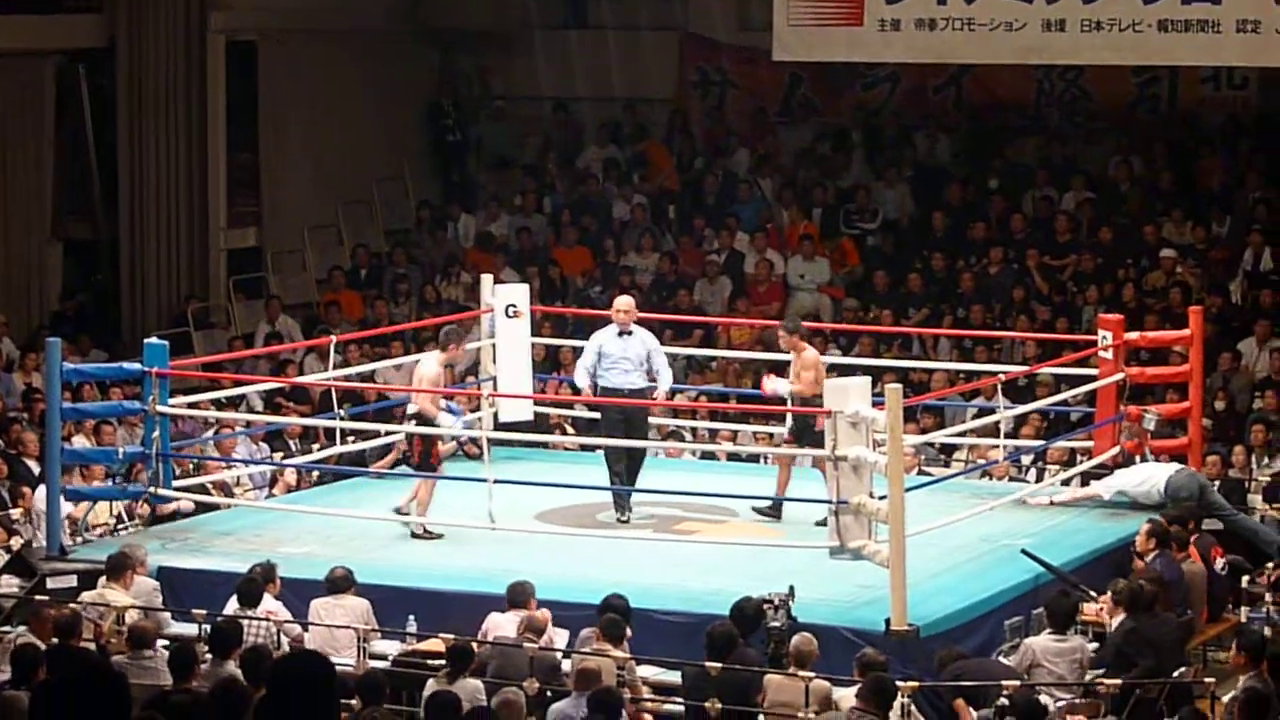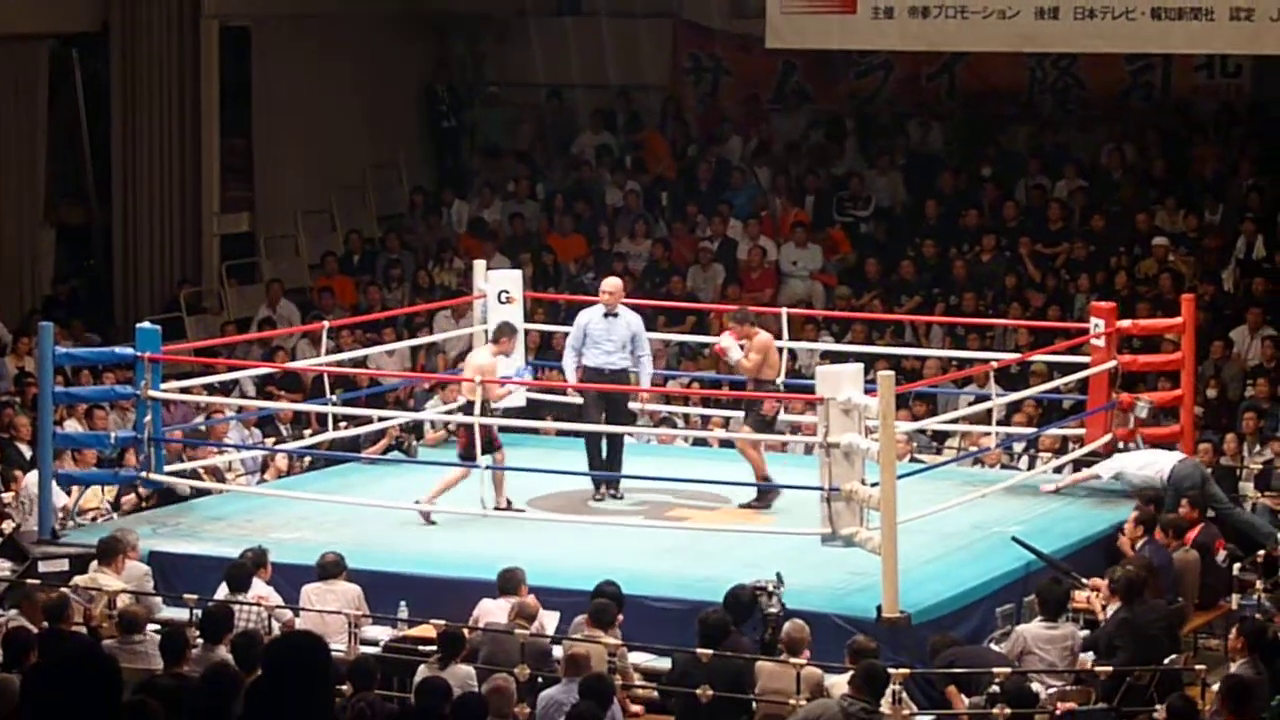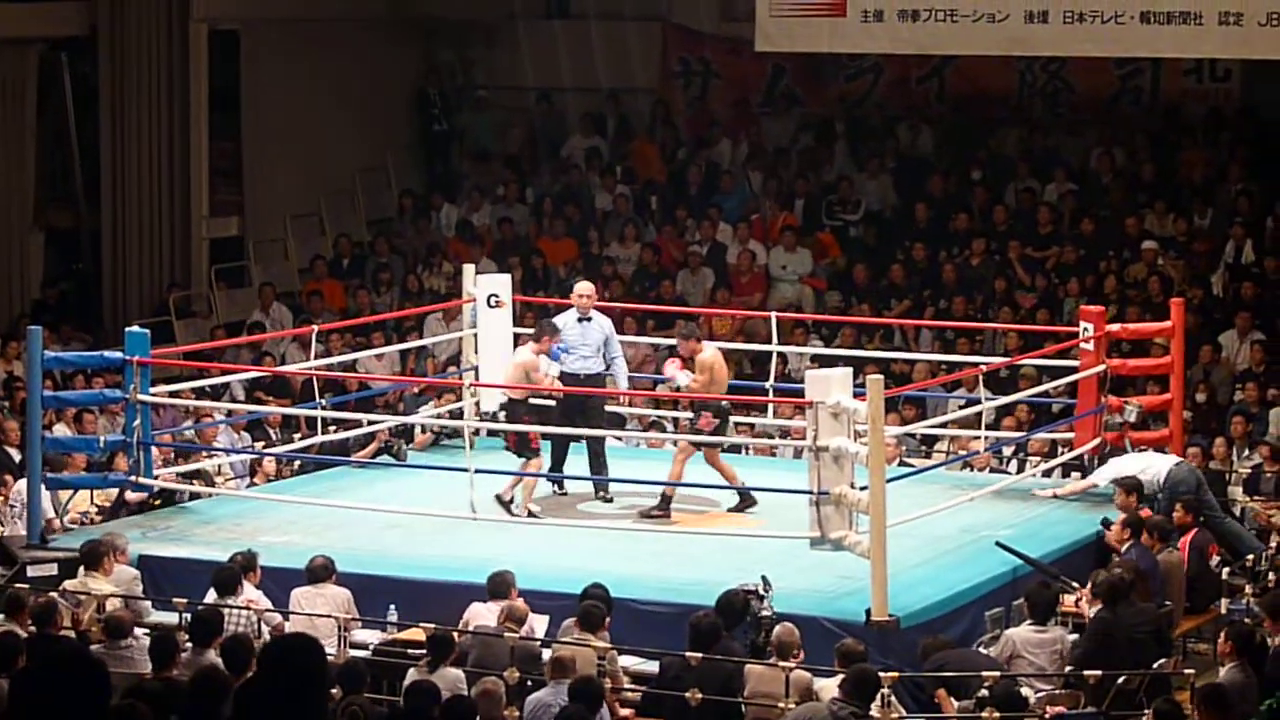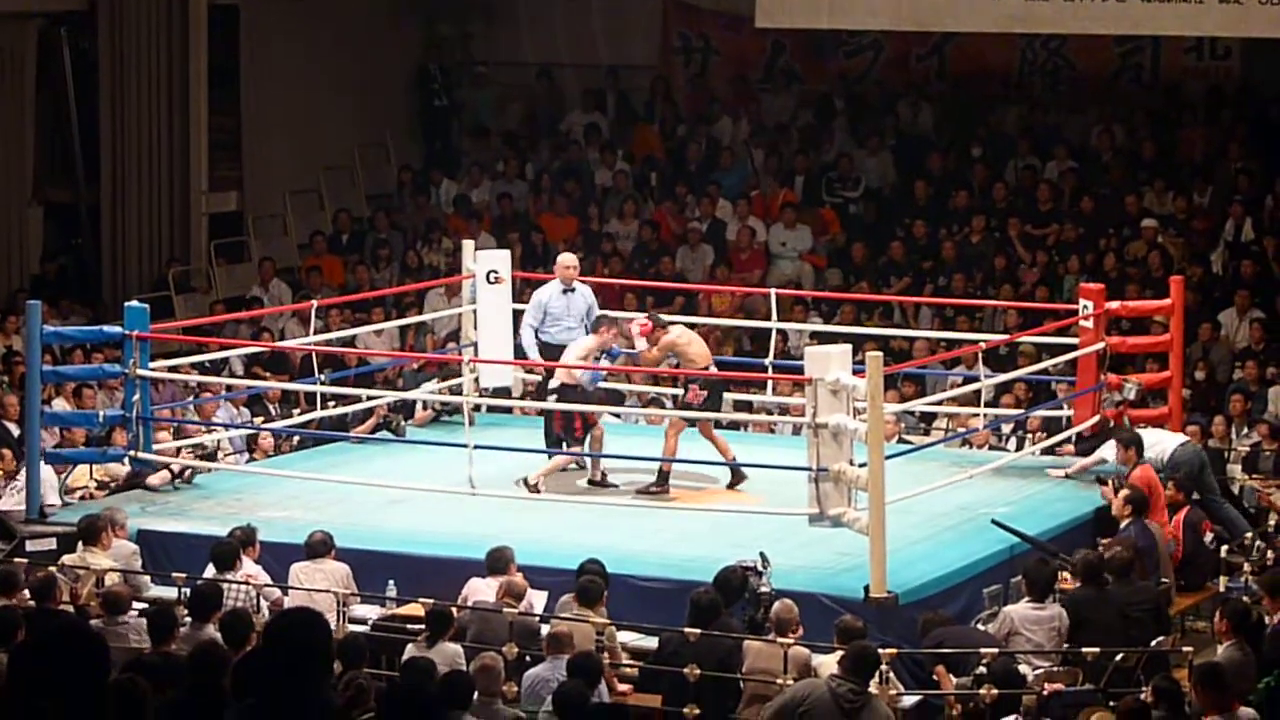
dt=0.3s
person 1, frame 1
left shoulder: (1116, 480)
right shoulder: (1130, 471)
left elbow: (1079, 494)
left wrist: (1048, 500)
left hip: (1177, 485)
right hip: (1192, 475)
right knee: (1234, 516)
person 1, frame 2
left shoulder: (1116, 462)
right shoulder: (1129, 457)
left elbow: (1082, 476)
left wrist: (1056, 486)
left hip: (1179, 474)
right hip: (1191, 465)
right knee: (1228, 510)
person 1, frame 3
left shoulder: (1113, 467)
right shoulder: (1125, 460)
left elbow: (1080, 487)
left wrist: (1053, 493)
left hip: (1175, 478)
right hip: (1188, 469)
right knee: (1218, 517)
right ankle: (1257, 552)
person 1, frame 4
left shoulder: (1116, 443)
right shoulder: (1133, 435)
left elbow: (1088, 462)
left wrist: (1065, 472)
left hip: (1179, 457)
right hip: (1194, 449)
right knee: (1215, 500)
person 2, frame 1
left shoulder: (647, 338)
right shoulder: (599, 338)
left elbow: (662, 368)
right elbow: (583, 369)
left wrist: (662, 389)
right wrist: (585, 386)
left hip: (638, 397)
right hip: (611, 398)
left knee: (637, 453)
right knee: (615, 454)
left ankle: (625, 499)
right ankle: (622, 507)
person 2, frame 2
left shoulder: (633, 320)
right shoulder: (586, 317)
left elbow: (643, 354)
right elbow: (572, 349)
left wrist: (644, 385)
right wrist: (571, 378)
left hip: (619, 378)
right hip: (593, 376)
left knee: (617, 432)
right knee: (593, 428)
left ankle: (613, 483)
right ankle: (599, 482)
person 2, frame 3
left shoulder: (604, 323)
right shoulder: (560, 323)
left elbow: (616, 356)
left wrist: (622, 385)
left hip: (594, 382)
right hip: (568, 382)
left knee: (596, 434)
right knee: (561, 434)
left ankle: (602, 487)
right ankle: (556, 479)
person 2, frame 4
left shoulder: (586, 293)
right shoulder: (543, 294)
left elbow: (595, 324)
right elbow: (527, 328)
right wrist: (534, 357)
right hip: (552, 353)
right ankle: (555, 453)
person 3, frame 1
left shoulder: (429, 360)
right shoulder: (434, 370)
right elbow: (424, 406)
left wrist: (444, 404)
right wrist: (449, 421)
left hip: (422, 422)
right hip: (422, 423)
left knee: (431, 472)
right knee: (428, 476)
left ankle: (405, 506)
right ankle: (418, 528)
person 3, frame 2
left shoulder: (479, 354)
right shoulder: (487, 362)
right elbow: (494, 396)
right wrist: (515, 384)
left hip: (476, 412)
right hip: (473, 413)
left knee: (499, 456)
right knee: (465, 468)
left ankle: (501, 503)
right ankle: (426, 503)
person 3, frame 3
left shoulder: (524, 351)
right shoulder: (529, 358)
left elbow: (535, 379)
right elbow: (544, 387)
left wrist: (550, 361)
right wrist: (554, 366)
left hip: (521, 408)
right hip: (517, 411)
left knee: (532, 459)
right knee: (536, 462)
left ankle: (505, 494)
right ankle: (523, 510)
person 3, frame 4
left shoulder: (590, 348)
right shoulder: (589, 344)
left elbow: (590, 377)
right elbow: (568, 361)
left wrist: (606, 361)
right wrist: (583, 375)
left hip: (574, 394)
right hip: (564, 395)
left knee: (597, 431)
right knee: (574, 450)
left ankle: (596, 476)
right ankle: (534, 479)
person 4, frame 1
left shoulder: (809, 356)
right shoulder: (797, 355)
left elbow: (807, 389)
left wrist: (777, 388)
right wrist: (776, 383)
left hip: (813, 414)
right hip: (801, 413)
left knee: (820, 464)
right knee: (784, 458)
right ankle: (776, 507)
person 4, frame 2
left shoulder: (762, 340)
right shoulder: (752, 340)
left elbow: (749, 370)
right elbow: (747, 368)
left wrist: (733, 348)
right wrist: (727, 353)
left hip: (765, 398)
right hip: (756, 395)
left knee: (743, 443)
right knee: (753, 447)
left ankle: (769, 486)
right ankle: (763, 493)
person 4, frame 3
left shoulder: (705, 358)
right shoulder: (709, 352)
left elbow: (698, 390)
left wrist: (678, 376)
right wrist: (681, 373)
left hip: (710, 412)
right hip: (717, 409)
left knee: (679, 456)
right knee: (713, 458)
left ankle: (664, 506)
right ankle: (746, 497)
person 4, frame 4
left shoulder: (669, 339)
right shoulder: (677, 329)
left elbow: (647, 362)
left wrist: (639, 337)
right wrist: (643, 337)
left hip: (700, 384)
right hip: (712, 380)
left knee: (672, 431)
right knee: (707, 431)
left ankle: (661, 482)
right ankle: (736, 471)
